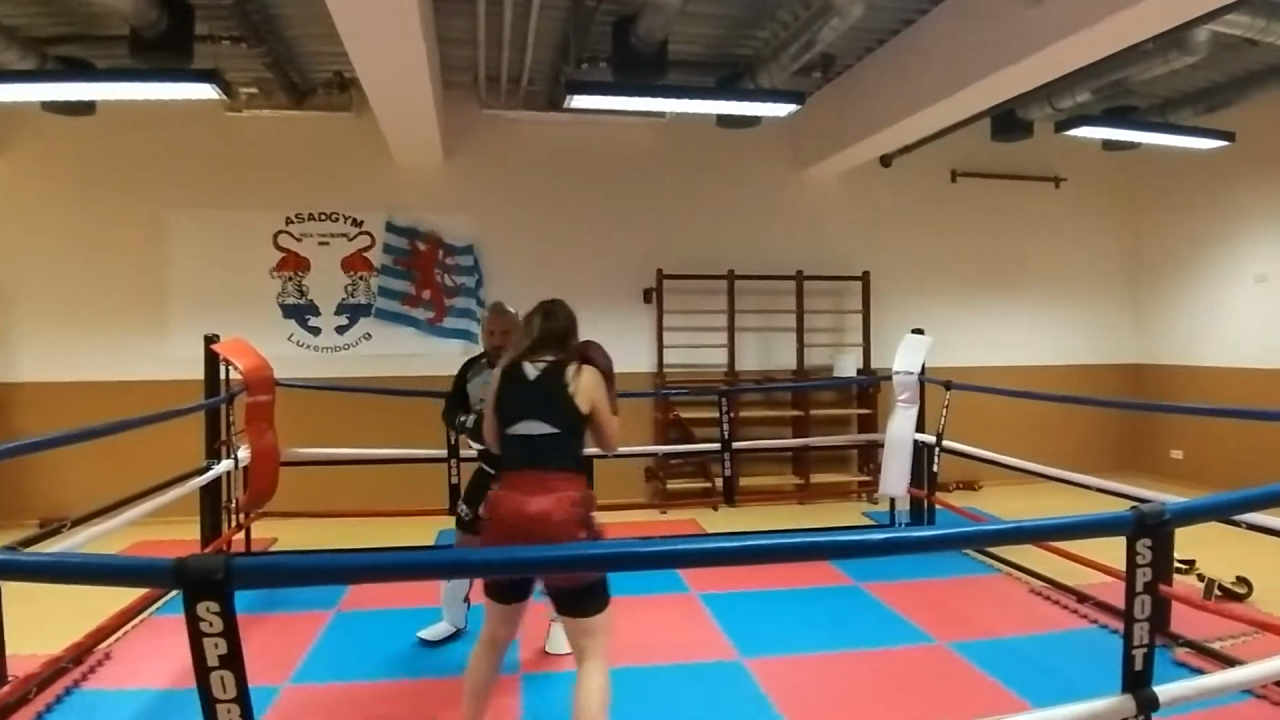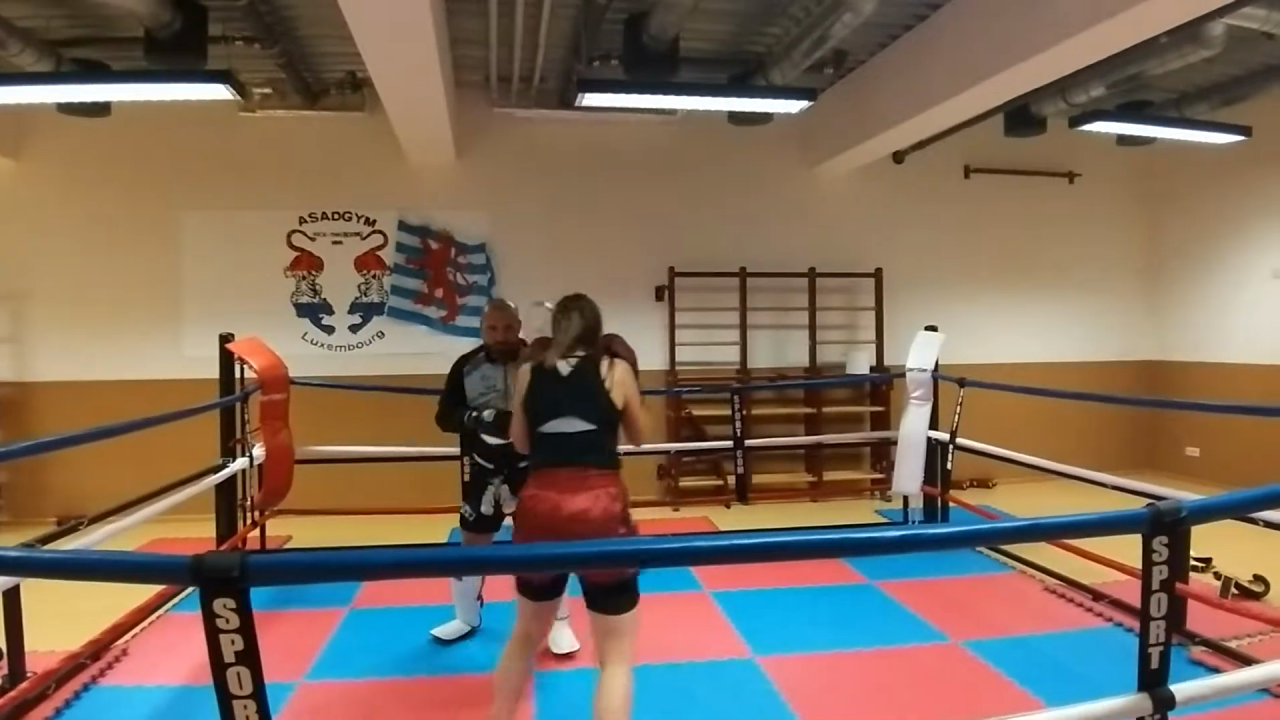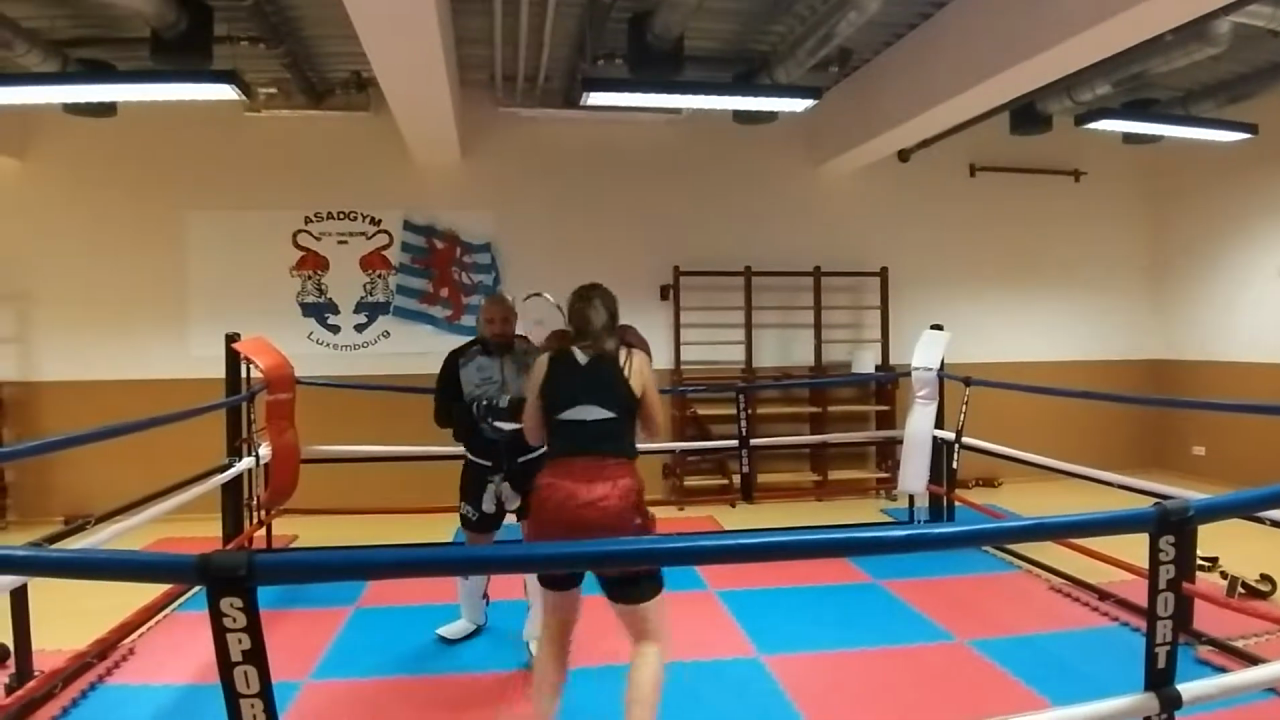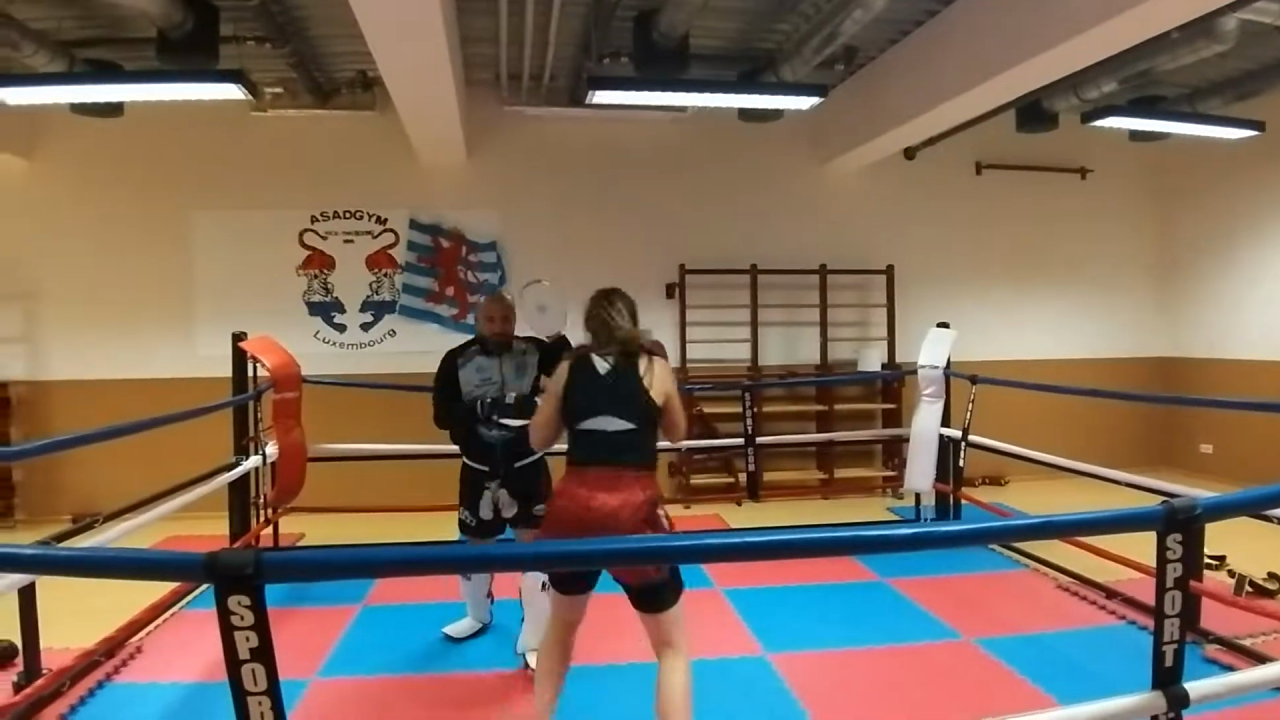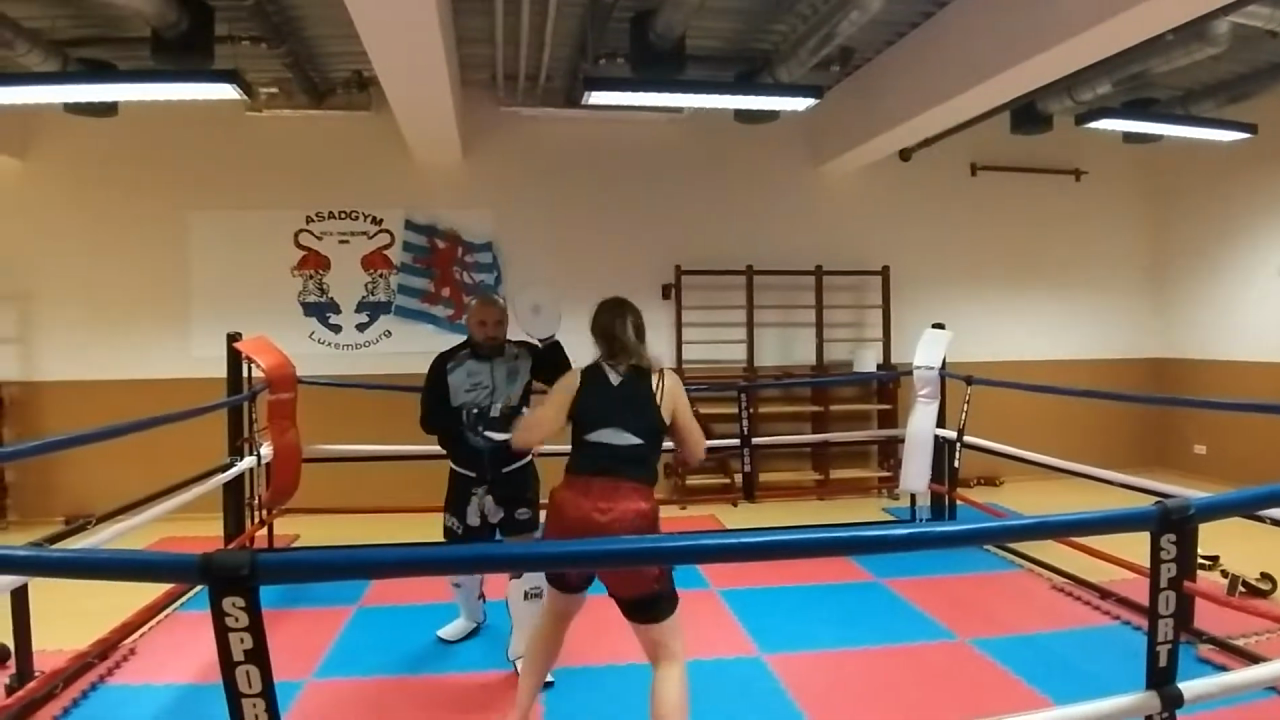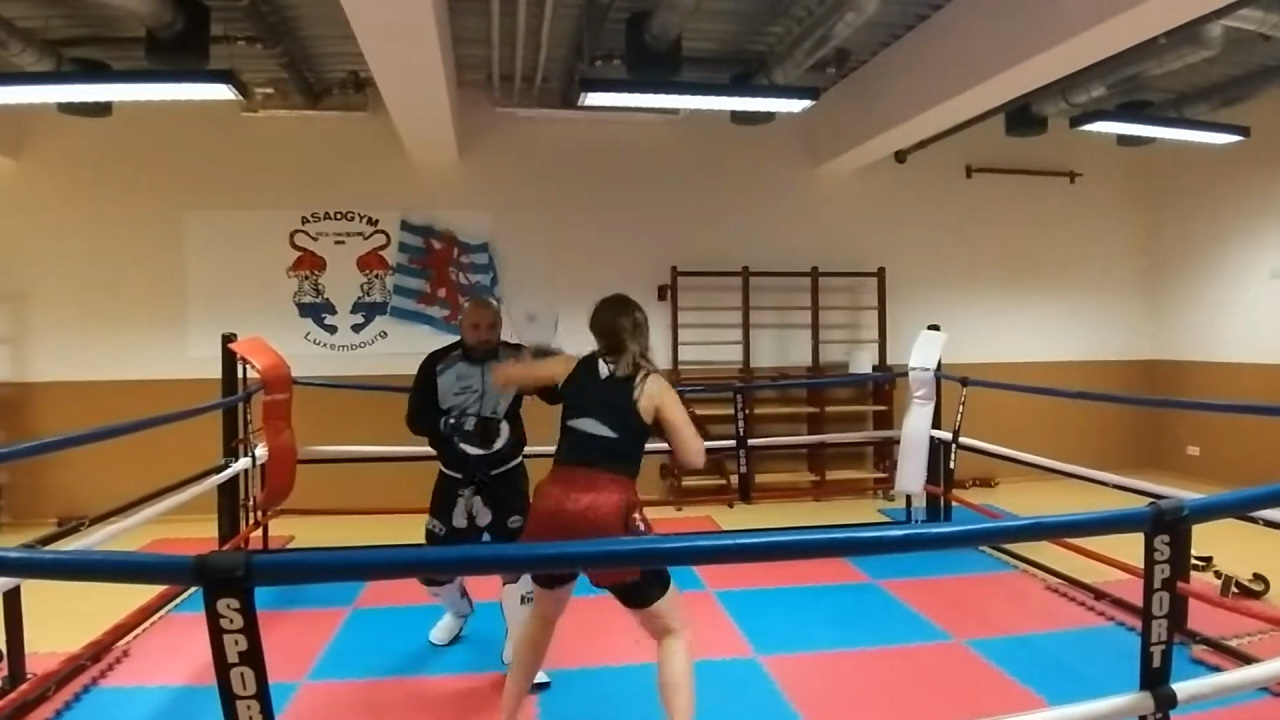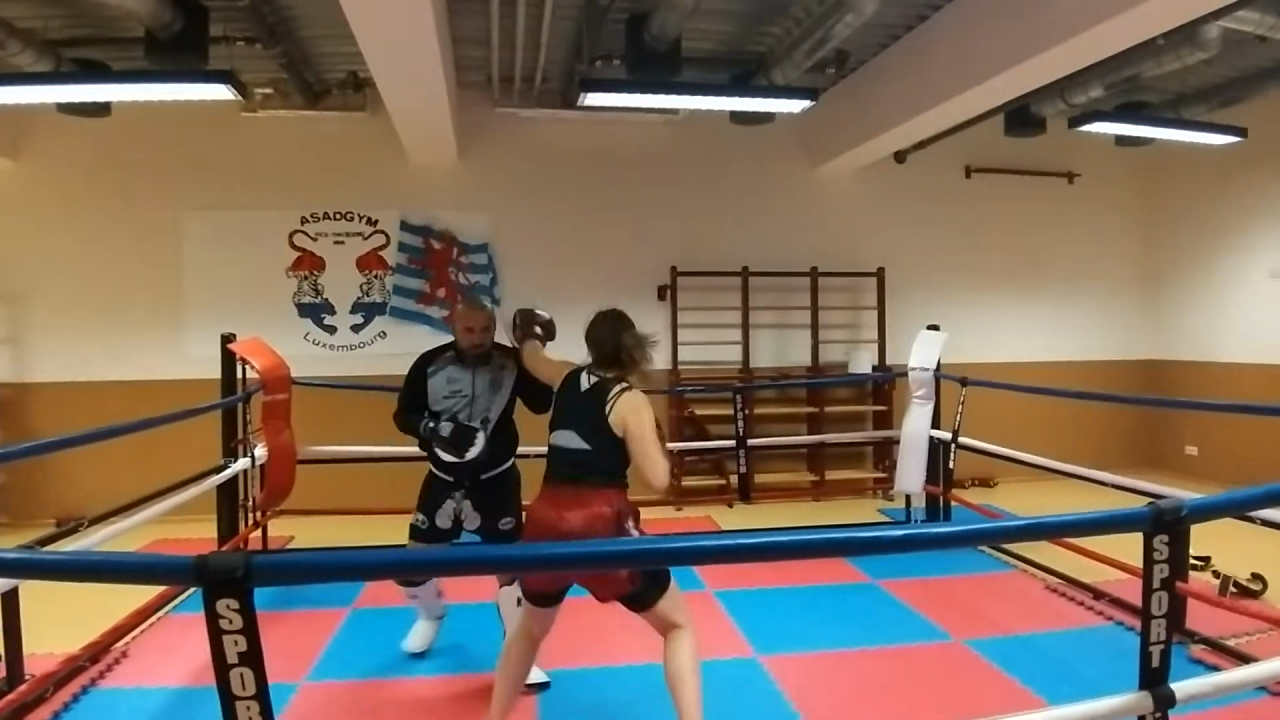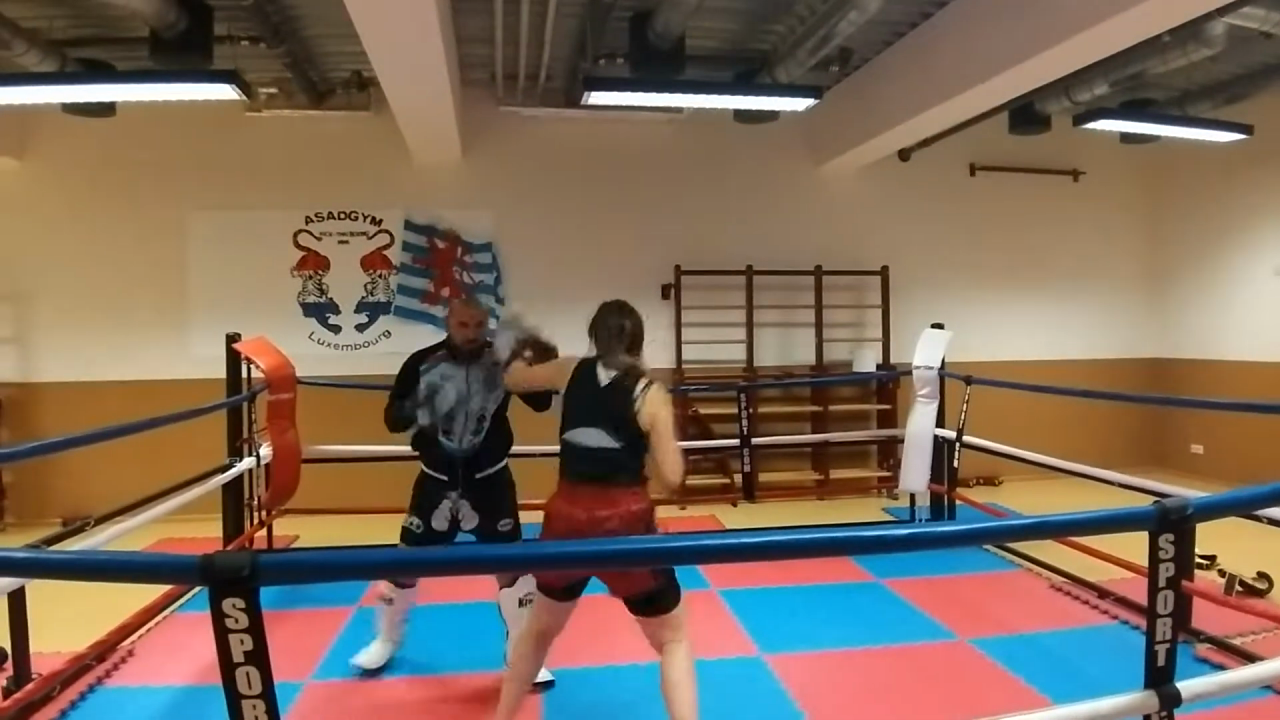
dt=0.1s
person 1, frame 1
left shoulder: (502, 377)
right shoulder: (584, 377)
right elbow: (610, 443)
left hip: (509, 509)
right hip: (564, 514)
left knee: (495, 635)
right knee: (592, 656)
person 1, frame 2
left shoulder: (529, 374)
right shoulder: (615, 371)
right elbow: (639, 436)
left hip: (541, 509)
right hip: (599, 512)
left knee: (527, 634)
right knee: (616, 657)
person 1, frame 3
left shoulder: (546, 364)
right shoulder: (633, 361)
right elbow: (654, 428)
left hip: (556, 499)
right hip: (615, 502)
left knee: (557, 628)
right knee: (648, 639)
person 1, frame 4
left shoulder: (569, 371)
right shoulder: (654, 368)
left elbow: (540, 439)
right elbow: (677, 432)
left hip: (572, 508)
right hip: (633, 512)
left knee: (562, 624)
right knee: (672, 649)
person 1, frame 5
left shoulder: (577, 380)
right shoulder: (665, 384)
left elbow: (523, 438)
right elbow: (695, 454)
left hip: (573, 514)
right hip: (631, 522)
left knee: (555, 616)
right knee: (668, 657)
person 1, frame 6
left shoulder: (575, 368)
right shoulder: (652, 385)
left elbow: (503, 376)
right elbow: (695, 458)
left hip: (553, 506)
right hip: (609, 515)
left knee: (541, 615)
right knee: (672, 631)
person 1, frame 7
left shoulder: (567, 377)
right shoulder: (631, 401)
left elbow: (531, 357)
right elbow: (657, 480)
left wrist: (527, 333)
right wrist: (649, 441)
left hip: (548, 522)
right hip: (601, 526)
left knee: (531, 629)
right knee: (678, 626)
person 1, frame 8
left shoulder: (573, 372)
right shoulder: (651, 392)
left elbow: (514, 377)
right elbow: (671, 476)
left wrist: (525, 360)
left hip: (569, 519)
right hip: (626, 522)
left knee: (540, 627)
right knee: (673, 643)
person 2, frame 1
right shoulder: (472, 370)
right elbow: (451, 412)
right wrist: (468, 422)
right hip: (489, 471)
right knee: (465, 544)
left ankle: (560, 623)
right ankle: (453, 620)
person 2, frame 2
right shoulder: (466, 366)
right elbow: (446, 417)
right wrist: (475, 419)
left hip: (531, 467)
right hip: (486, 469)
right knee: (473, 542)
left ankle: (559, 623)
right ankle: (468, 618)
person 2, frame 3
left shoulder: (531, 352)
right shoulder: (459, 360)
right elbow: (443, 414)
right wrist: (482, 409)
left hip: (529, 462)
right hip: (482, 467)
right knee: (475, 542)
left ankle: (537, 631)
right ankle: (473, 616)
person 2, frame 4
left shoulder: (532, 351)
right shoulder: (456, 360)
right elbow: (443, 416)
left wrist: (556, 336)
right wrist: (488, 407)
left hip: (526, 467)
right hip: (479, 471)
right knee: (477, 546)
left ankle: (534, 644)
right ankle: (478, 615)
person 2, frame 5
left shoulder: (524, 356)
right shoulder: (446, 365)
left elbow: (566, 382)
right elbow: (430, 421)
left wrist: (549, 340)
right wrist: (472, 418)
left hip: (515, 472)
right hip: (467, 476)
left ankle: (524, 651)
right ankle: (471, 615)
person 2, frame 6
left shoulder: (516, 358)
right shoulder: (437, 365)
left elbow: (556, 393)
right elbow: (416, 418)
right wrist: (454, 427)
left hip: (504, 475)
right hip: (456, 476)
right ankle: (459, 608)
person 2, frame 7
left shoulder: (508, 362)
right shoulder: (429, 366)
left elbow: (542, 403)
right elbow: (403, 416)
right wrist: (432, 429)
left hip: (495, 478)
right hip: (445, 479)
right ankle: (430, 614)
person 2, frame 8
left shoulder: (502, 362)
right shoulder: (422, 364)
left elbow: (541, 400)
right elbow: (393, 418)
right wrist: (413, 410)
left hip: (489, 479)
right hip: (437, 480)
right ankle: (387, 638)
